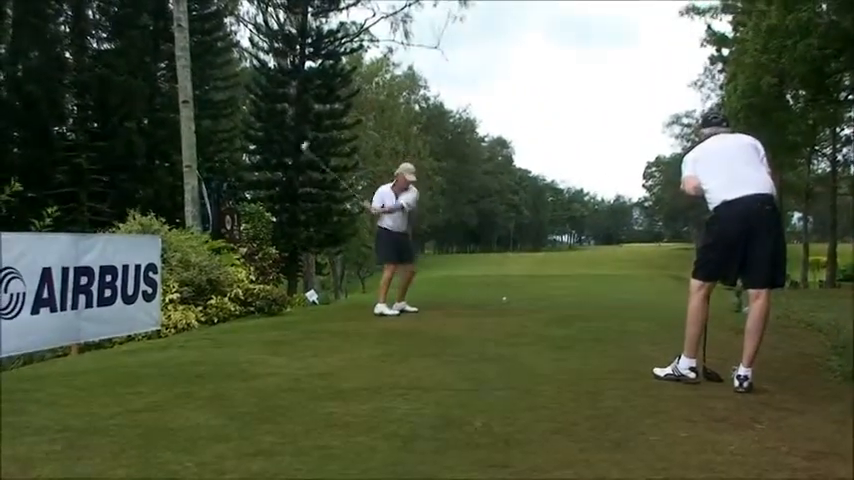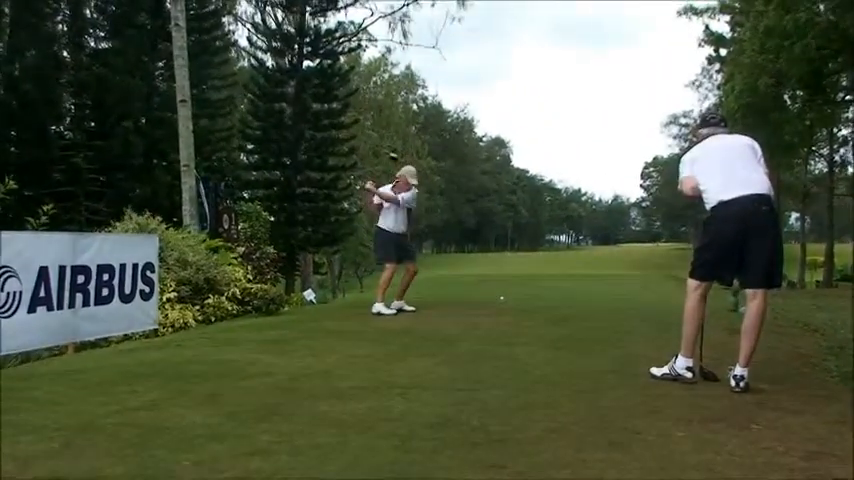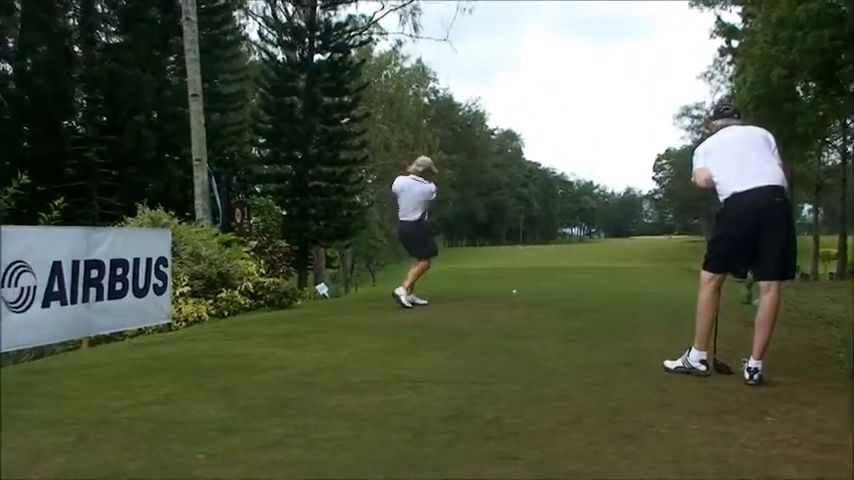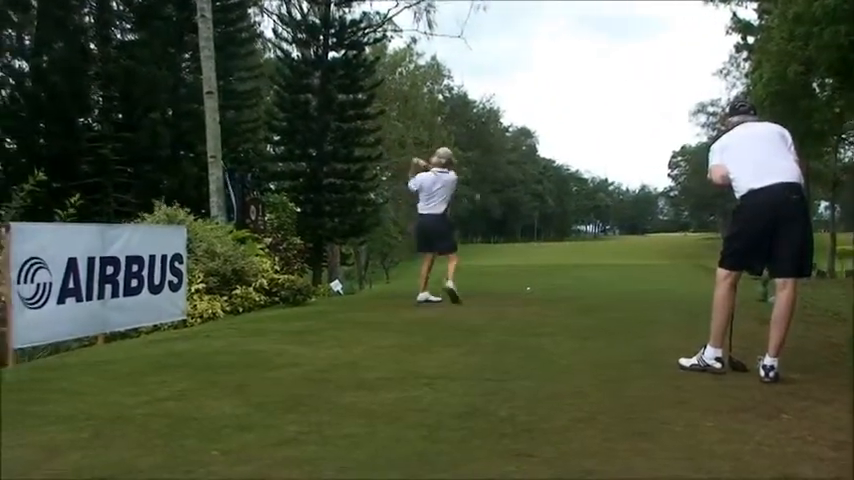
dt=0.4s
person 1, frame 1
left shoulder: (694, 154)
right shoulder: (750, 141)
left elbow: (692, 188)
right elbow: (769, 178)
left hip: (728, 212)
right hip: (764, 207)
left knee: (700, 286)
right knee: (760, 292)
left ankle: (687, 365)
right ankle: (744, 374)
person 1, frame 2
left shoulder: (692, 154)
right shoulder: (748, 142)
left elbow: (689, 188)
right elbow: (766, 179)
left hip: (725, 212)
right hip: (762, 208)
left knee: (696, 286)
right knee: (757, 292)
left ankle: (684, 364)
right ankle: (740, 373)
person 1, frame 3
left shoulder: (706, 145)
right shoulder: (762, 133)
left elbow: (703, 180)
right elbow: (780, 171)
left hip: (738, 204)
right hip: (775, 199)
left knee: (710, 278)
right knee: (771, 285)
left ankle: (697, 357)
right ankle: (754, 366)
person 1, frame 4
left shoulder: (722, 142)
right shoulder: (778, 130)
left elbow: (719, 177)
right elbow: (797, 167)
left hip: (755, 201)
right hip: (792, 195)
left knee: (726, 275)
right knee: (787, 282)
left ankle: (713, 355)
right ankle: (770, 363)
person 2, frame 1
left shoulder: (413, 192)
right shoulder: (383, 190)
left elbow: (400, 207)
right elbow: (375, 212)
left wrist: (382, 209)
right wrist: (376, 210)
left hip: (404, 235)
right hip: (385, 234)
left knee: (410, 270)
right knee: (390, 268)
left ankle: (400, 303)
right ankle: (380, 305)
person 2, frame 2
left shoulder: (412, 193)
right shoulder: (383, 190)
left elbow: (394, 199)
right elbow: (375, 208)
left wrist: (374, 191)
right wrist: (372, 190)
left hip: (402, 236)
right hip: (385, 234)
left knee: (412, 269)
right knee: (390, 268)
left ankle: (398, 302)
right ankle: (378, 304)
person 2, frame 3
left shoulder: (401, 181)
right shoulder: (429, 188)
left elbow: (395, 189)
left wrist: (410, 172)
left hip: (404, 226)
right hip: (417, 227)
left knee: (418, 261)
right knee: (424, 262)
left ankle: (409, 295)
right ankle: (403, 289)
person 2, frame 4
left shoulder: (422, 178)
right shoulder: (452, 178)
left elbow: (411, 185)
left wrist: (414, 167)
right wrist: (427, 166)
left hip: (423, 220)
right hip: (440, 221)
left knee: (428, 257)
right knee: (452, 256)
left ankle: (423, 293)
right ankle: (450, 283)
